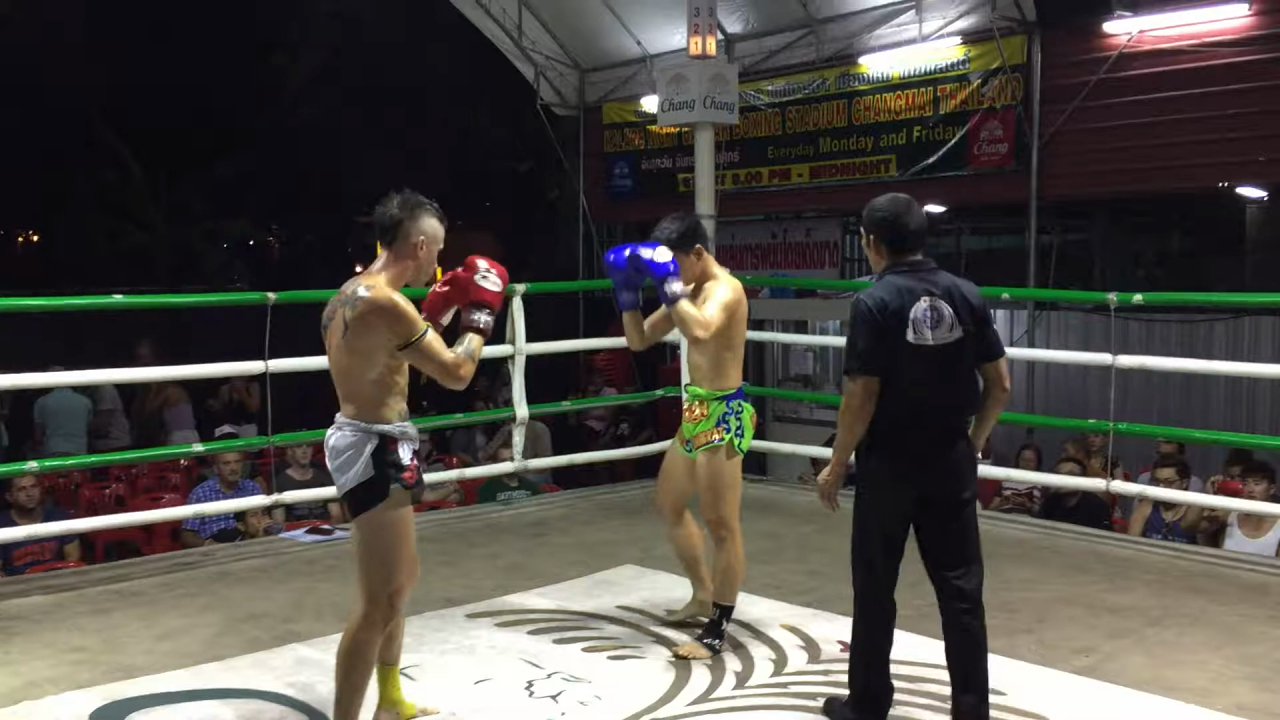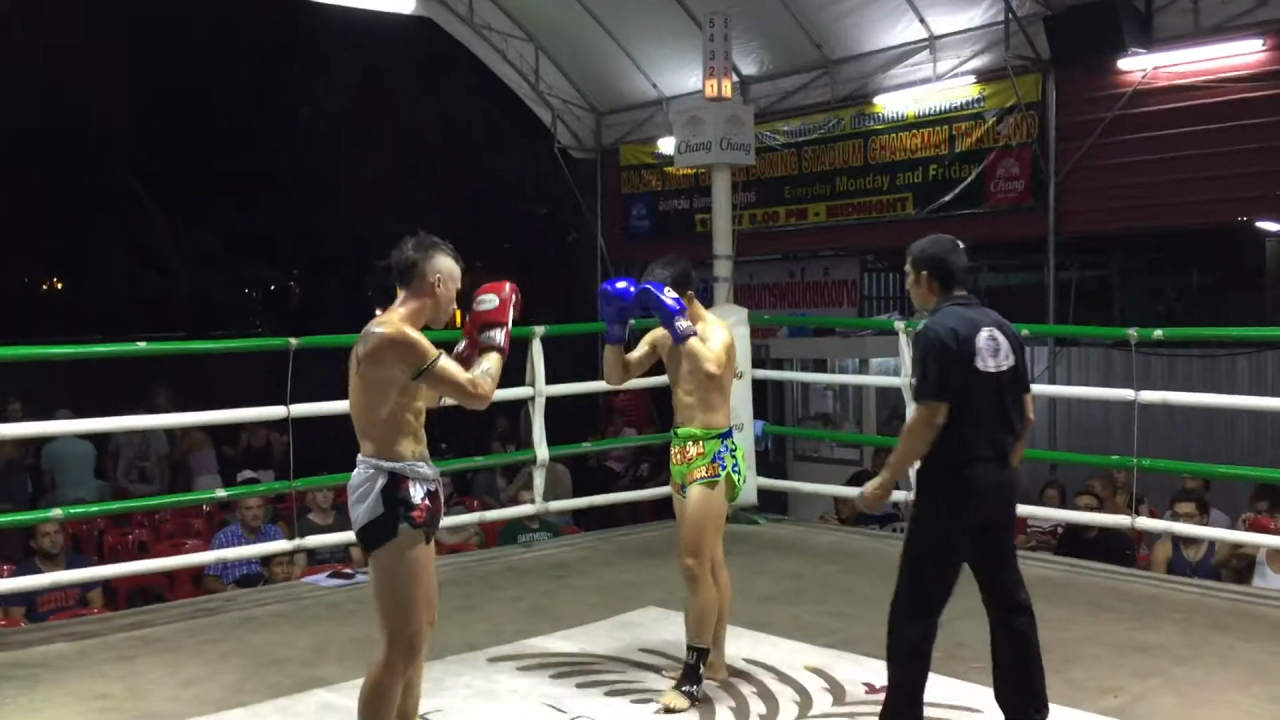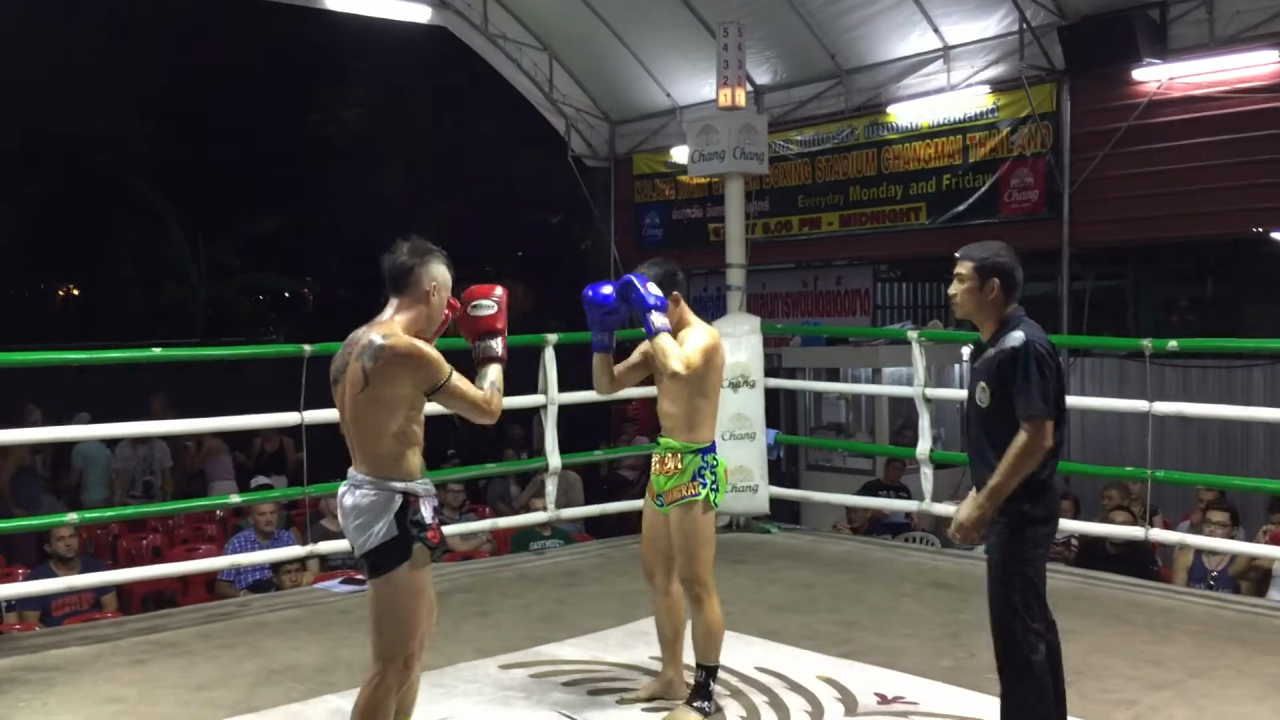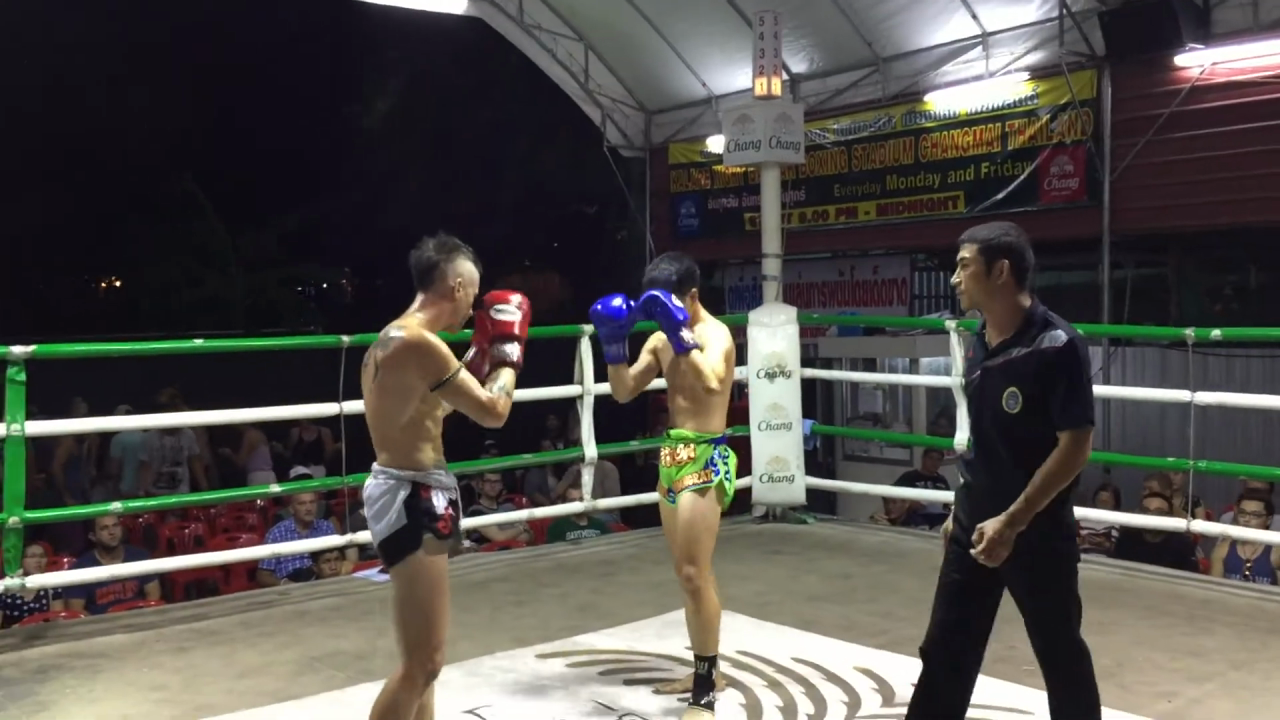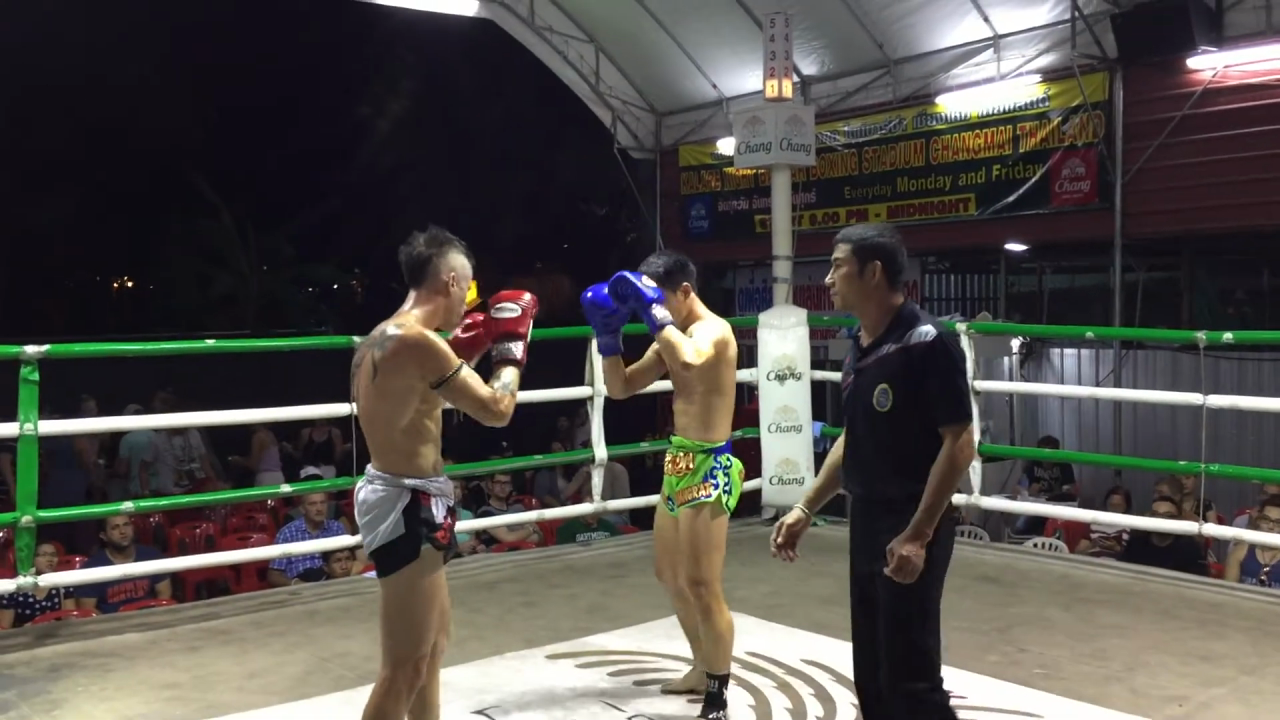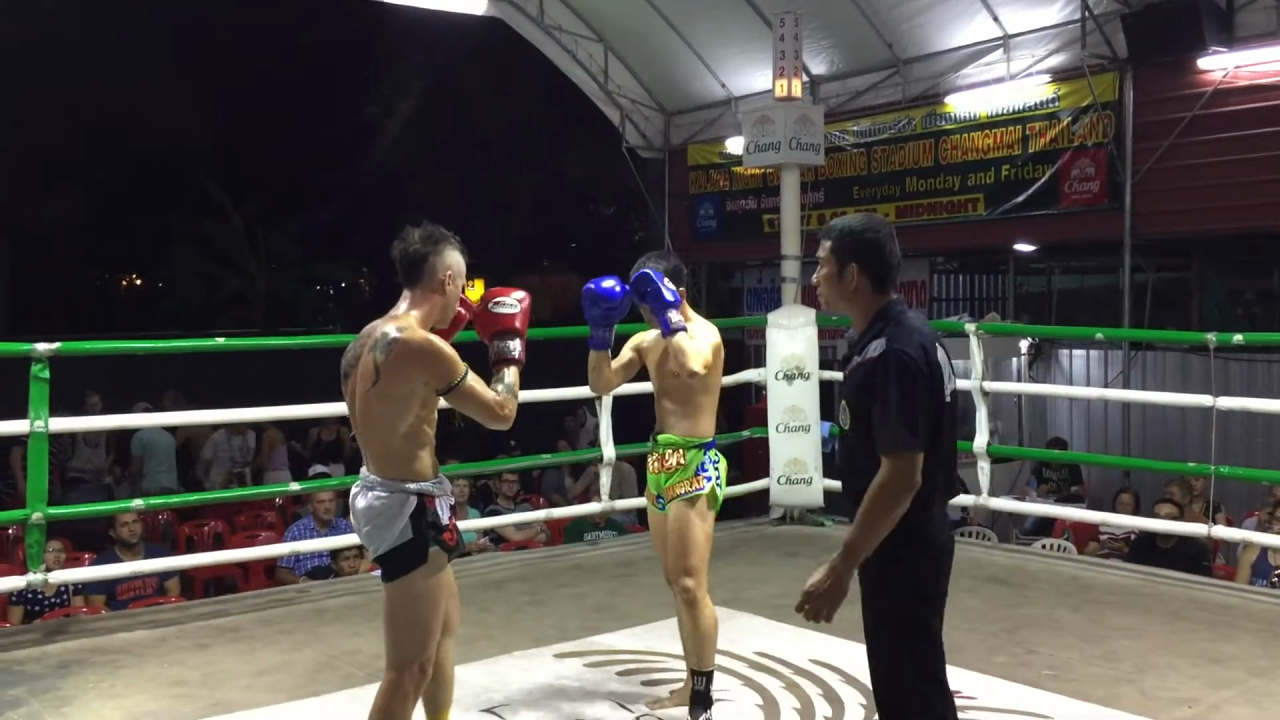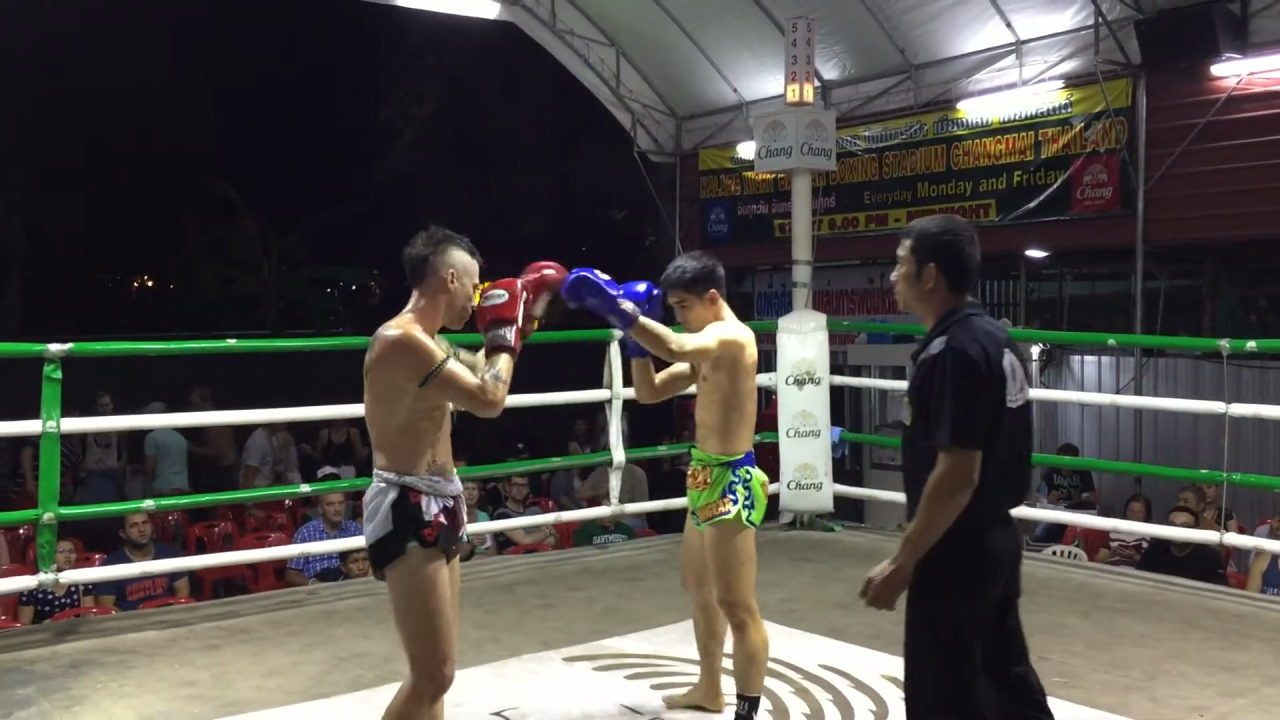
dt=0.7s
person 1, frame 1
left shoulder: (873, 302)
right shoulder: (966, 295)
left elbow: (861, 398)
right elbow: (999, 386)
left wrist: (836, 465)
right wrist: (972, 441)
left hip: (888, 462)
right hip: (950, 459)
left knee: (874, 586)
right knee: (961, 585)
person 1, frame 2
left shoulder: (936, 330)
right shoulder: (1001, 327)
left elbow: (929, 419)
right elbow: (1026, 416)
left wrist: (886, 480)
left hip: (952, 483)
right hip: (997, 480)
left knee: (916, 609)
right knee: (1009, 603)
person 1, frame 3
left shoulder: (1022, 345)
right shoulder: (995, 344)
left elbow: (1037, 436)
left wrist: (982, 505)
right wrist: (979, 498)
left hip: (1020, 507)
right hip: (1015, 505)
left knee: (1017, 633)
right knee: (1031, 623)
person 1, frame 4
left shoulder: (1057, 346)
right shoulder: (980, 341)
left elbow: (1074, 448)
left wrist: (1012, 522)
left hip: (1037, 527)
right hip: (975, 518)
left knee: (1060, 653)
right knee: (945, 650)
person 1, frame 5
left shoulder: (927, 343)
right shoulder: (860, 347)
left elbow: (958, 445)
left wrist: (919, 535)
right wrist: (805, 508)
left hip: (910, 535)
right hip: (867, 529)
left knee: (908, 677)
right knee: (872, 674)
person 1, frame 6
left shoulder: (891, 352)
right shoulder: (905, 335)
left elbow: (901, 475)
left wrist: (840, 568)
left hip: (903, 547)
right hip: (917, 540)
person 1, frame 7
left shoulder: (952, 351)
right shoulder: (993, 338)
left elbow: (957, 473)
left wrist: (902, 561)
left hip: (956, 553)
right hip: (994, 542)
person 2, frame 1
left shoulder: (351, 292)
right shoulder: (386, 303)
right elbow: (457, 374)
left wrist: (437, 314)
right wrist: (478, 314)
left hip: (365, 441)
right hip: (377, 449)
left knee: (401, 578)
right knee: (382, 598)
person 2, frame 2
left shoulder: (384, 334)
right shoulder: (397, 338)
left elbow: (433, 393)
right elbow: (477, 393)
left wrist: (473, 343)
right wrist: (496, 335)
left hip: (403, 490)
right hip: (395, 493)
left knee: (420, 629)
right knee: (403, 644)
person 2, frame 3
left shoulder: (356, 343)
right shoulder: (408, 352)
right elbow: (487, 409)
right wrist: (490, 339)
left hip: (367, 494)
right hip: (393, 506)
left knee: (420, 626)
right knee: (395, 662)
person 2, frame 4
left shoulder: (393, 338)
right shoulder: (419, 343)
right elbow: (493, 412)
left wrist: (487, 344)
right wrist: (508, 343)
left hip: (404, 492)
right hip: (412, 499)
left knee: (427, 645)
right knee: (421, 659)
person 2, frame 5
left shoulder: (380, 337)
right shoulder: (417, 342)
right elbow: (496, 410)
left wrist: (464, 348)
right wrist: (510, 341)
left hip: (396, 495)
right hip: (409, 504)
left knee: (433, 639)
right knee: (406, 667)
person 2, frame 6
left shoulder: (368, 338)
right shoulder: (419, 345)
right elbow: (501, 412)
right wrist: (507, 339)
left hip: (382, 493)
right hip: (409, 507)
left knee: (444, 623)
right knee: (409, 668)
person 2, frame 7
left shoulder: (424, 342)
right shoulder: (402, 341)
left elbow: (478, 369)
right elbow: (487, 399)
left wrist: (528, 305)
right wrist: (501, 330)
left hip: (435, 507)
right hip: (410, 511)
left knee: (434, 666)
right knee: (433, 674)
person 3, frame 1
left shoulder: (725, 290)
right shoulder: (686, 291)
left elbow: (700, 333)
right elbow: (638, 341)
left wrist: (667, 283)
right wrist: (628, 291)
left hip: (722, 414)
right hip: (696, 410)
left knee: (721, 525)
right knee: (668, 504)
left ankle: (716, 631)
right ankle: (703, 594)
person 3, frame 2
left shoulder: (715, 332)
right shoulder: (661, 336)
left elbow: (711, 370)
right elbow: (615, 375)
left wrist: (677, 322)
right wrist: (615, 325)
left hip: (712, 455)
right hip: (682, 452)
left knee: (694, 565)
right knee: (710, 563)
left ankle: (691, 680)
right ankle: (713, 658)
person 3, frame 3
left shoulder: (702, 338)
right shoulder: (657, 345)
left elbow: (677, 369)
right elbow: (606, 385)
left wrist: (655, 317)
right wrist: (602, 333)
left hip: (694, 468)
right hip: (664, 464)
left knee: (696, 585)
right knee: (658, 576)
right ankle: (671, 676)
person 3, frame 4
left shoulder: (714, 334)
right shoulder: (659, 340)
left elbow: (712, 384)
right elbow: (623, 391)
left wrist: (680, 331)
right wrist: (613, 343)
left hip: (706, 460)
right hip: (672, 457)
left knee: (693, 574)
right knee: (692, 573)
right ankle: (706, 671)
person 3, frame 5
left shoulder: (713, 330)
right shoulder: (670, 337)
left elbow: (688, 361)
right elbow: (620, 388)
left wrist: (655, 311)
right wrist: (608, 335)
left hip: (708, 467)
right hip: (679, 464)
left knee: (703, 589)
right knee: (668, 574)
right ankle: (704, 667)
person 3, frame 6
left shoulder: (703, 332)
right shoulder: (644, 341)
left elbow: (694, 369)
right elbow: (601, 384)
left wrist: (670, 313)
right wrist: (600, 329)
left hip: (695, 464)
right hip: (659, 463)
left knee: (690, 584)
right knee: (675, 582)
person 3, frame 7
left shoulder: (730, 338)
right shoulder: (706, 347)
left elbow: (674, 347)
right elbow: (651, 392)
left wrist: (617, 307)
right wrist: (636, 336)
left hip: (729, 480)
right hip: (705, 476)
left knee: (738, 608)
right knee: (702, 591)
